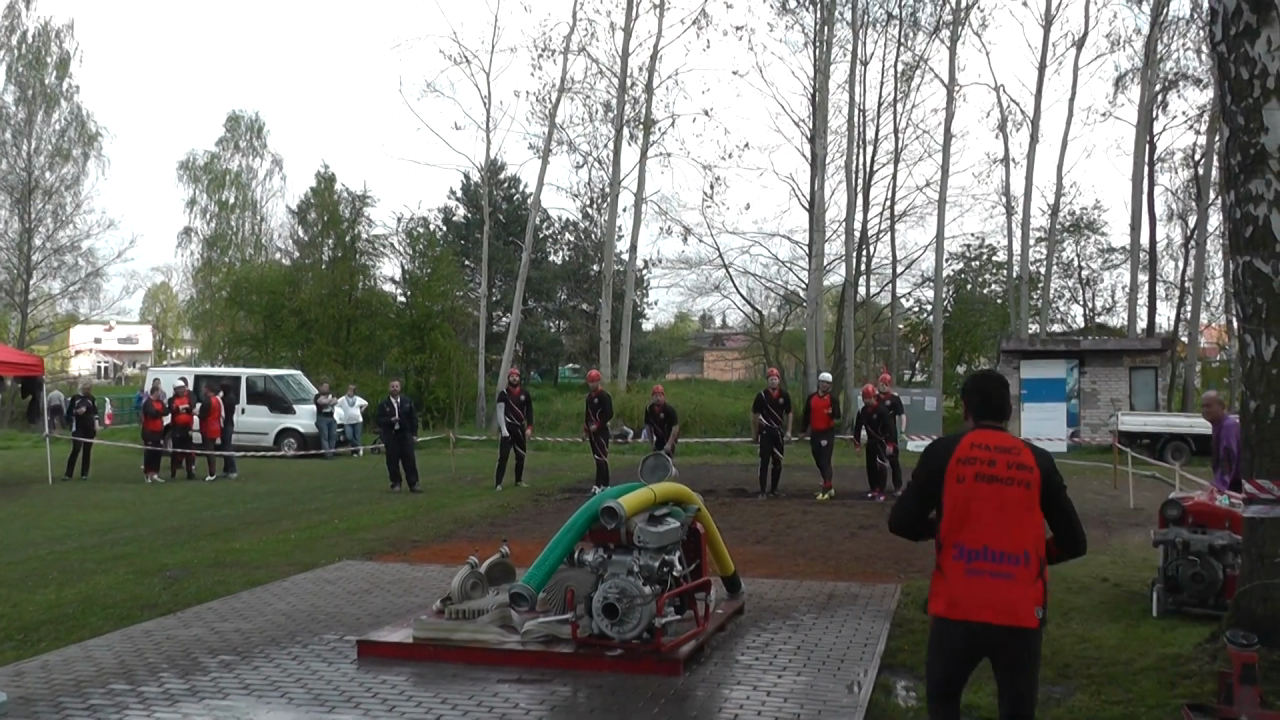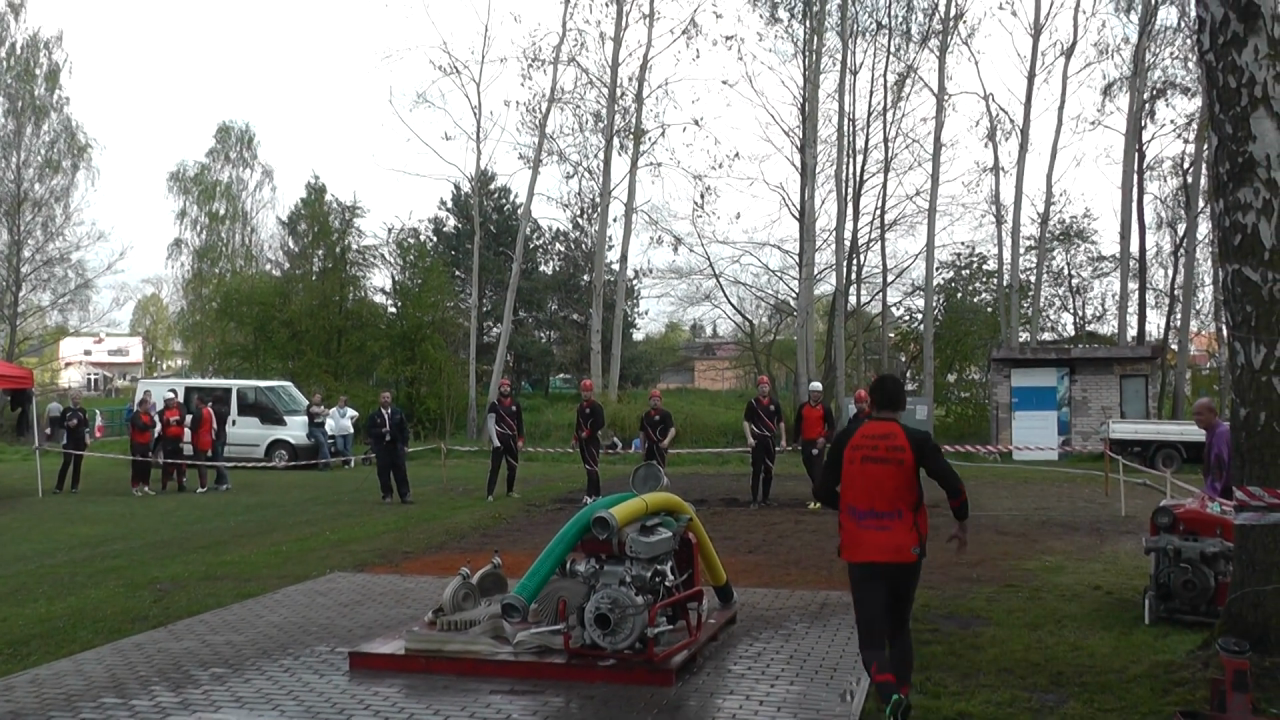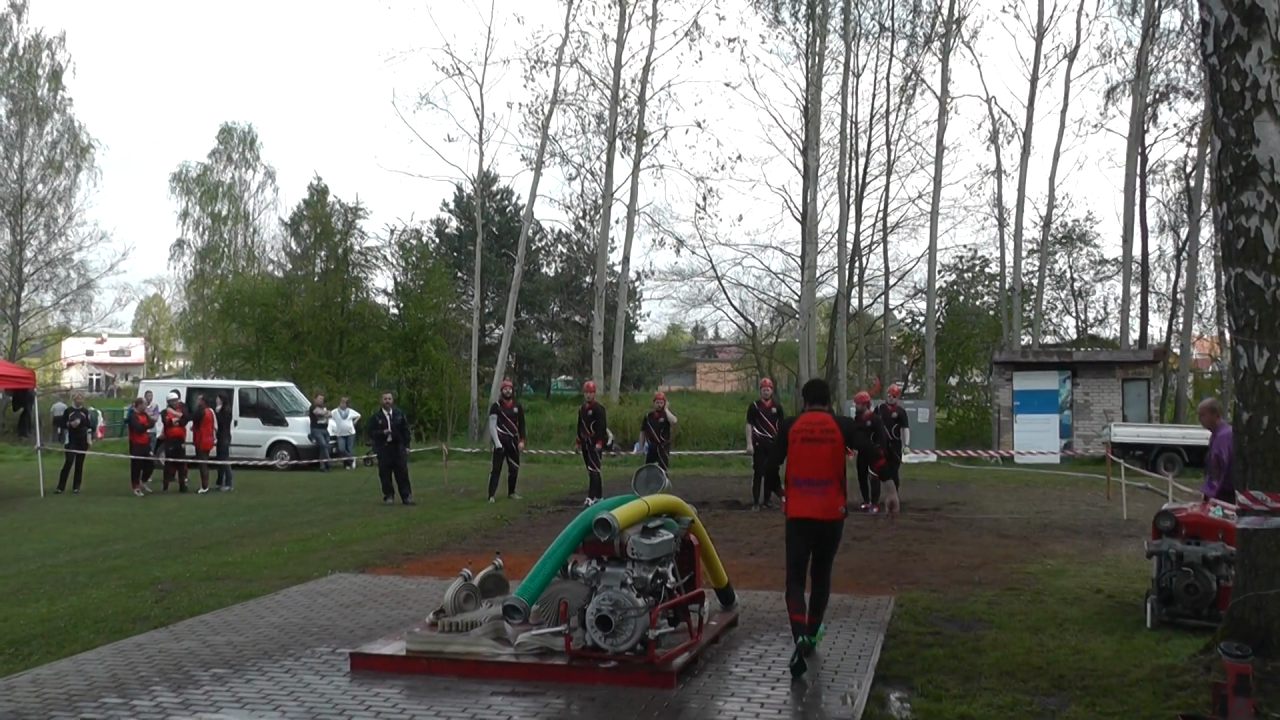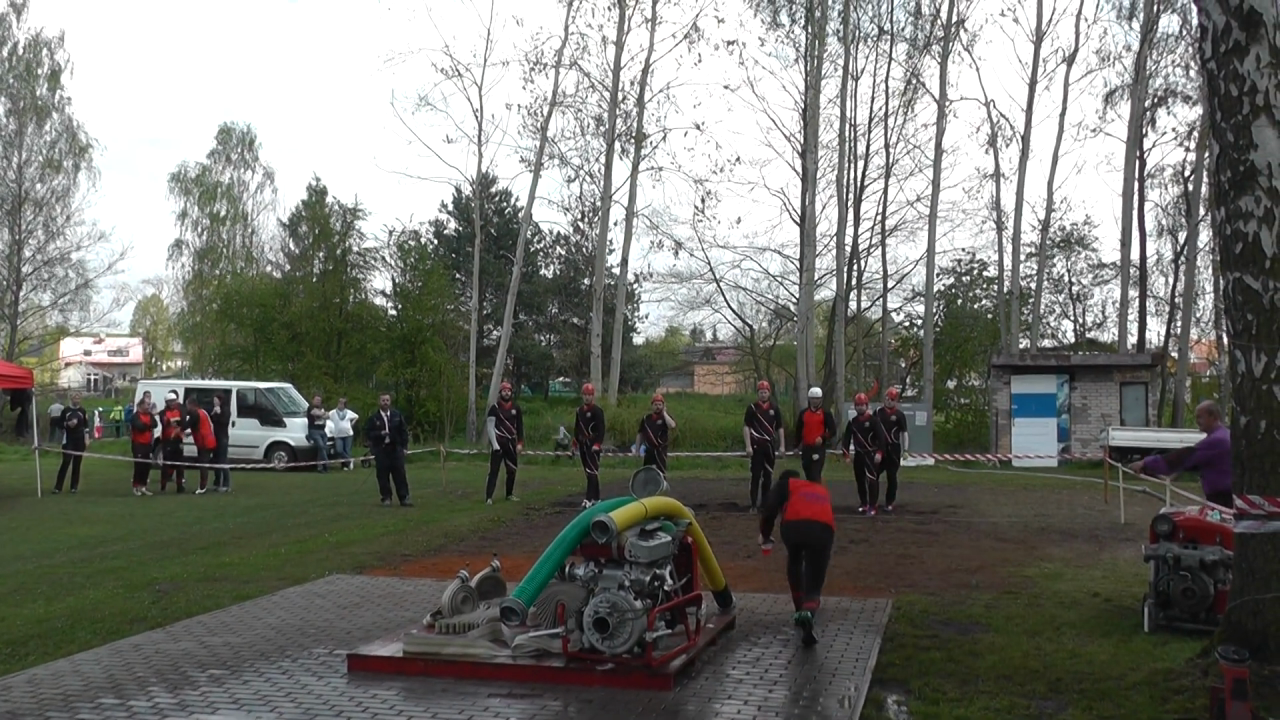
dt=0.7s
person 1, frame 1
left shoulder: (945, 451)
right shoulder: (1036, 459)
left elbow: (901, 522)
right elbow: (1074, 542)
left hip: (957, 610)
right hip: (1022, 613)
person 1, frame 2
left shoulder: (847, 439)
right shoulder: (917, 440)
left elbow: (823, 492)
right elbow: (952, 485)
right wrist: (962, 525)
left hip: (861, 553)
right hip: (905, 552)
left knee: (872, 638)
right knee: (899, 629)
person 1, frame 3
left shoulder: (790, 426)
right shoulder: (843, 426)
left elbow: (772, 465)
right elbow: (872, 452)
left hip: (798, 514)
right hip: (832, 514)
left knee: (795, 581)
right knee: (821, 574)
left ankle: (801, 638)
right ankle: (812, 634)
person 1, frame 4
left shoulder: (784, 484)
right shoulder: (820, 489)
left elbow: (769, 509)
left wrist: (765, 536)
left hip: (794, 522)
right hip: (823, 526)
left knee: (794, 561)
right knee: (814, 584)
left ankle: (800, 611)
right ankle: (809, 611)
